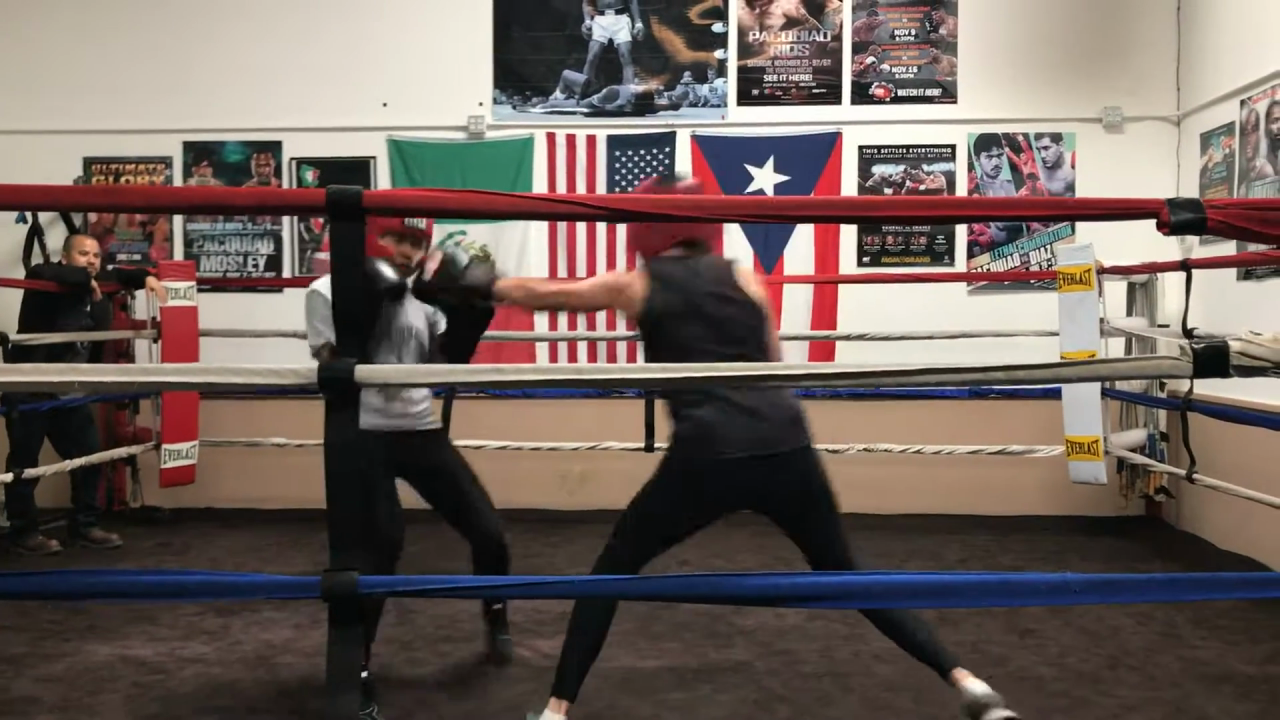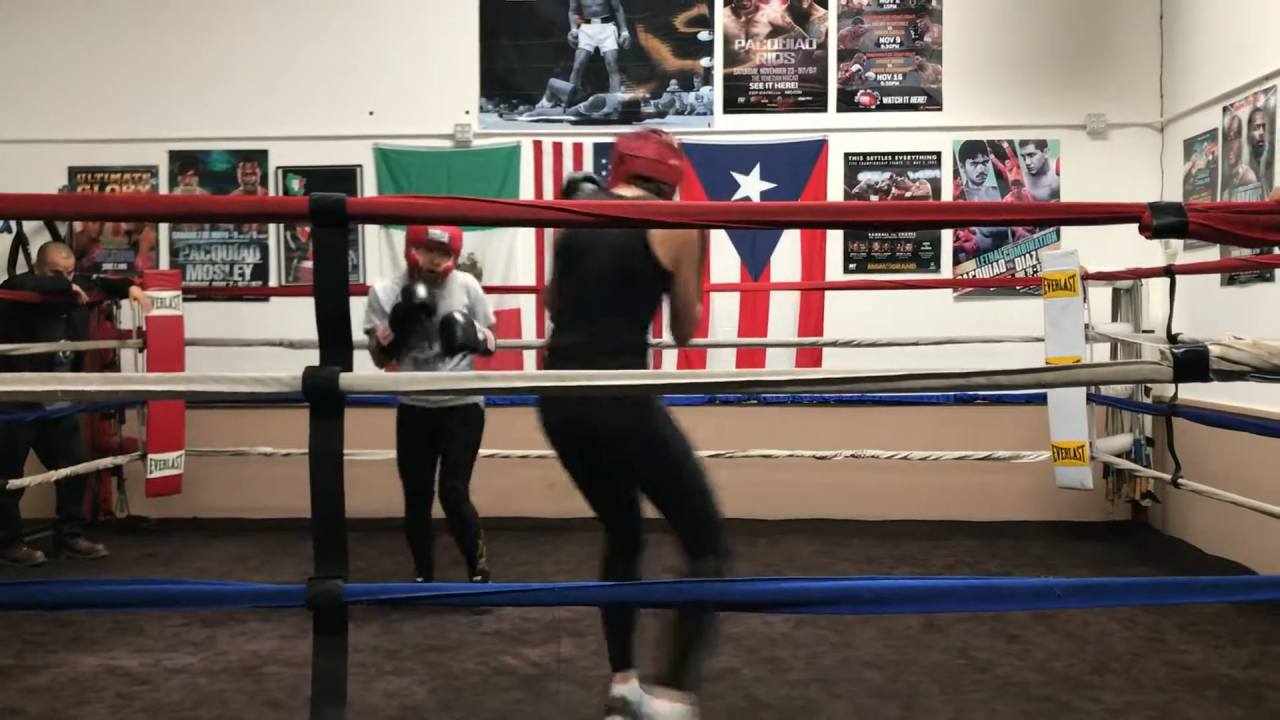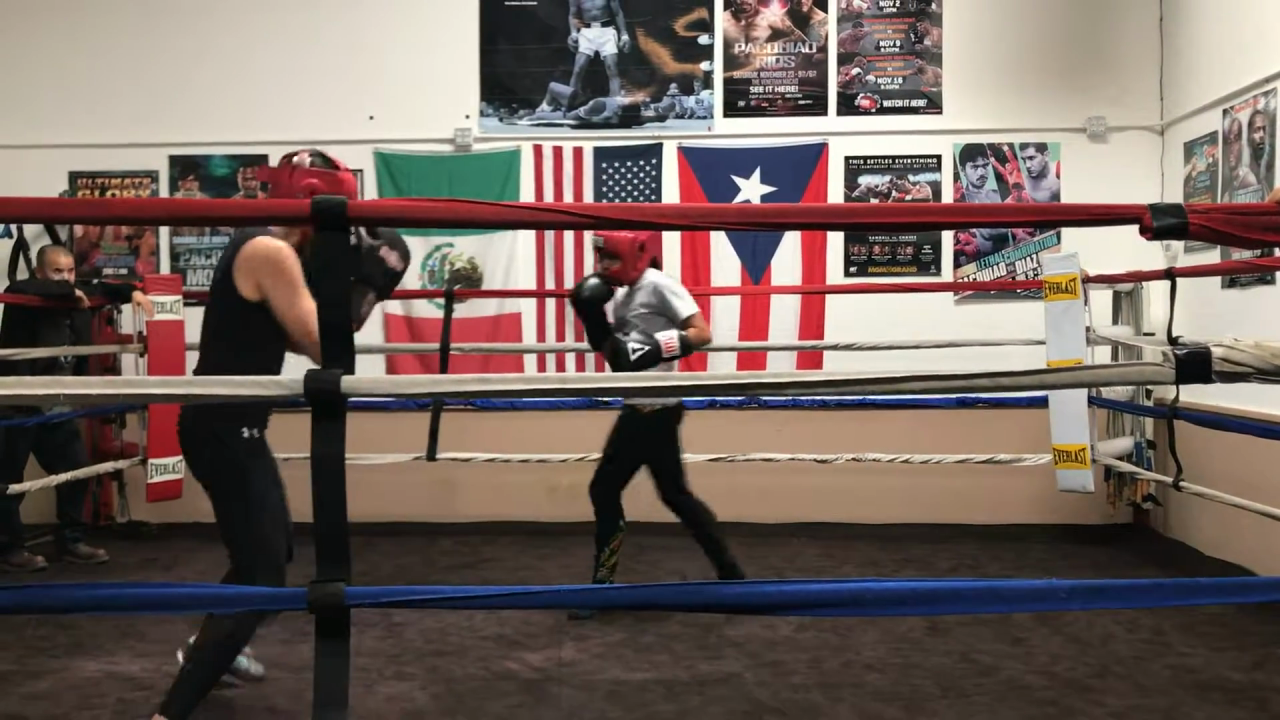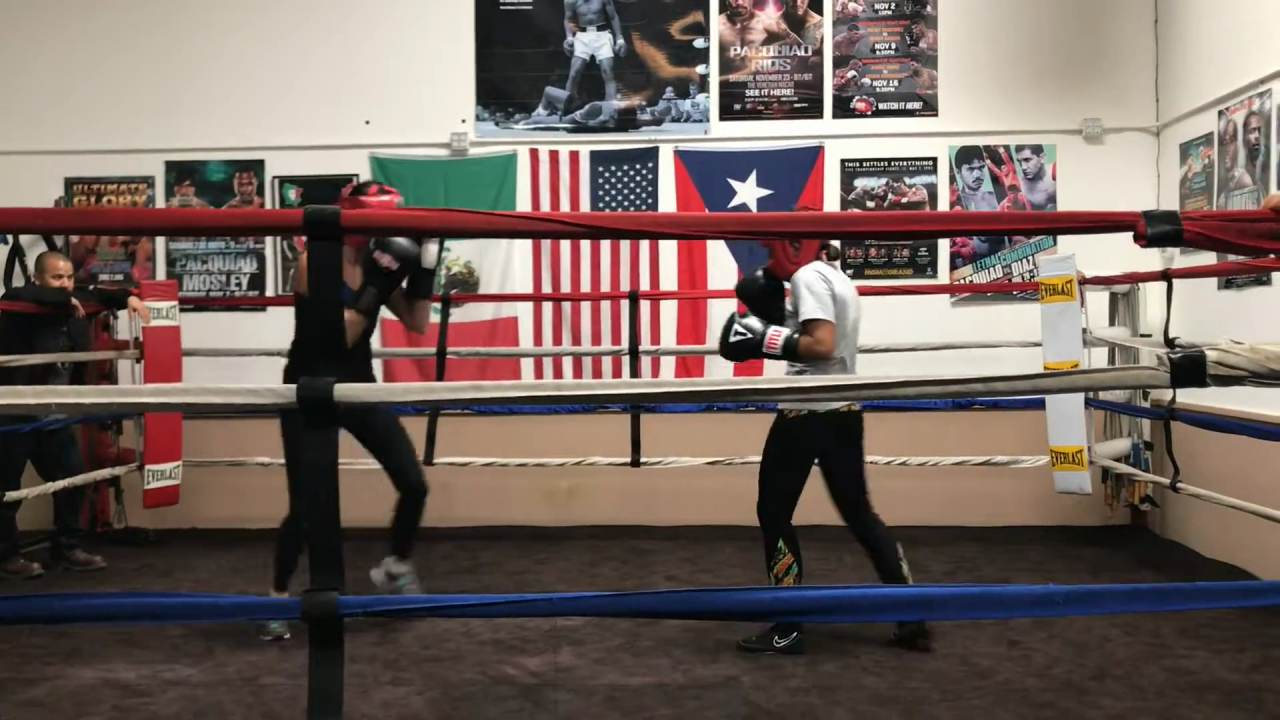
dt=1s
person 1, frame 1
left shoulder: (640, 284)
right shoulder: (746, 277)
left elbow: (541, 294)
left wrist: (470, 278)
left hip: (709, 453)
right hip: (783, 445)
left knee: (614, 571)
right knee: (844, 576)
person 1, frame 2
right shoulder: (674, 228)
right elbow: (688, 330)
left hip: (561, 396)
right hip: (621, 401)
left knee: (624, 535)
right knee: (707, 547)
person 1, frame 3
left shoulder: (260, 247)
right shoulder: (271, 252)
left elbow: (295, 337)
right elbow: (322, 346)
right wrist: (371, 286)
left hip: (225, 418)
right hip: (227, 424)
left knee: (273, 548)
right knee: (262, 582)
left ankle: (209, 645)
person 1, frame 4
left shoulder: (375, 259)
right shoulder: (314, 259)
left elbow: (417, 324)
right elbow: (340, 332)
left wrist: (422, 270)
right wrist: (374, 286)
left hip: (359, 386)
left knee: (415, 485)
right knee: (305, 509)
left ankle: (395, 567)
right ankle: (279, 598)
person 2, frame 1
left shoulder: (422, 297)
right shoulder: (329, 293)
left elbow: (445, 359)
left wrist: (467, 326)
left hip: (421, 431)
right hip: (360, 436)
left knee: (488, 531)
right knee: (383, 542)
left ankle: (495, 615)
right ankle: (356, 671)
person 2, frame 2
left shoulder: (466, 287)
right shoulder: (384, 292)
left elbow: (492, 341)
right elbow: (381, 360)
left wrist: (476, 339)
right wrist: (398, 324)
left hip: (462, 405)
right hip: (415, 408)
left knee: (454, 493)
right knee: (416, 498)
left ankle: (479, 576)
right ankle: (423, 580)
person 2, frame 3
left shoulder: (659, 285)
right shoulder: (625, 295)
left elbow: (702, 334)
right elbow: (611, 354)
left wrist: (655, 348)
right wrist: (592, 317)
left hip: (651, 407)
right hip: (647, 407)
left knee: (603, 490)
right knee: (675, 493)
left ankle: (601, 584)
right ankle: (731, 575)
person 2, frame 4
left shoulder: (808, 276)
right shoulder: (837, 278)
left elbow: (821, 345)
left wrist: (764, 337)
right wrist: (772, 315)
left hip: (805, 413)
right hip: (844, 411)
left knee: (773, 515)
right knee: (859, 512)
left ankle: (787, 628)
right ankle: (912, 615)
person 3, frame 1
left shoulder: (99, 285)
right shoulder: (44, 282)
left elbow: (119, 276)
right elbow: (40, 273)
left wrist: (146, 277)
right wrist: (84, 279)
right hip: (29, 392)
left knee: (89, 458)
left ankle: (84, 525)
person 3, frame 2
left shoulder: (75, 290)
left elbow: (99, 285)
left wrist: (129, 286)
right wrist: (63, 286)
left knee: (75, 466)
left ankle: (69, 536)
person 3, frame 3
left shoulder: (77, 295)
left elbow: (103, 290)
left wrist: (132, 291)
right wrist: (67, 291)
left hip: (58, 407)
left knee: (76, 471)
left ankle: (70, 541)
person 3, frame 4
left shoulder: (75, 301)
left elbow: (99, 295)
left wrist: (128, 297)
right wrist: (63, 300)
left hip: (55, 414)
left knee: (73, 478)
left ankle: (66, 548)
